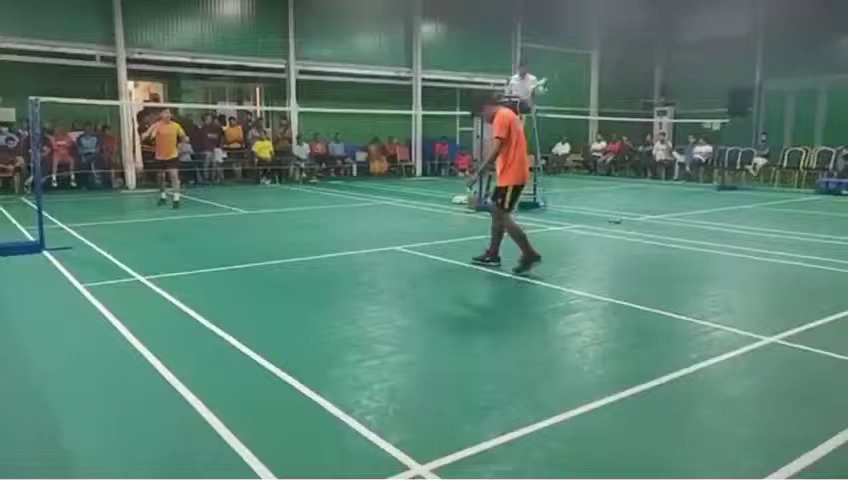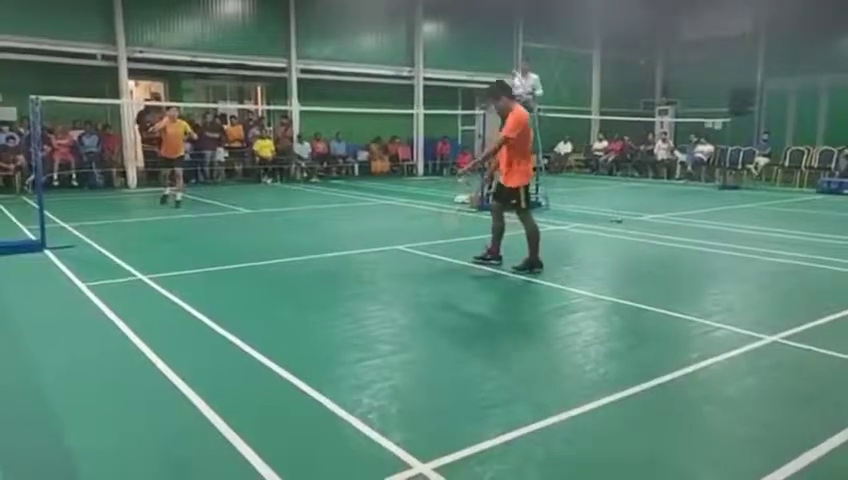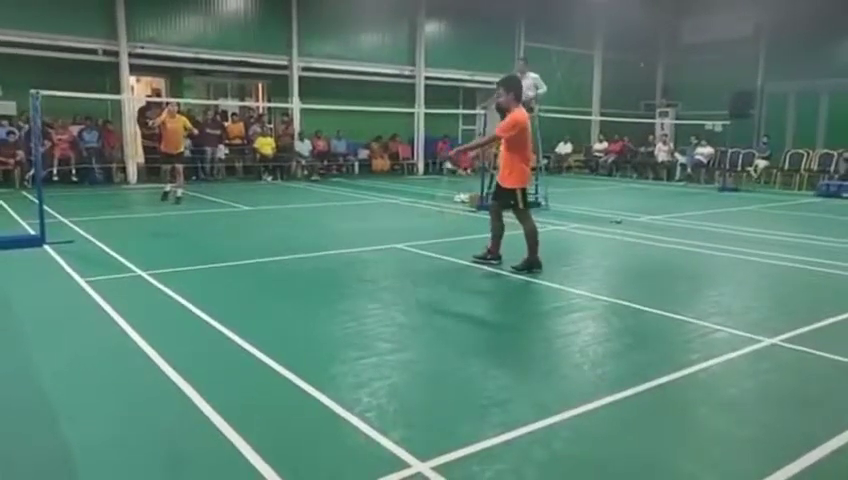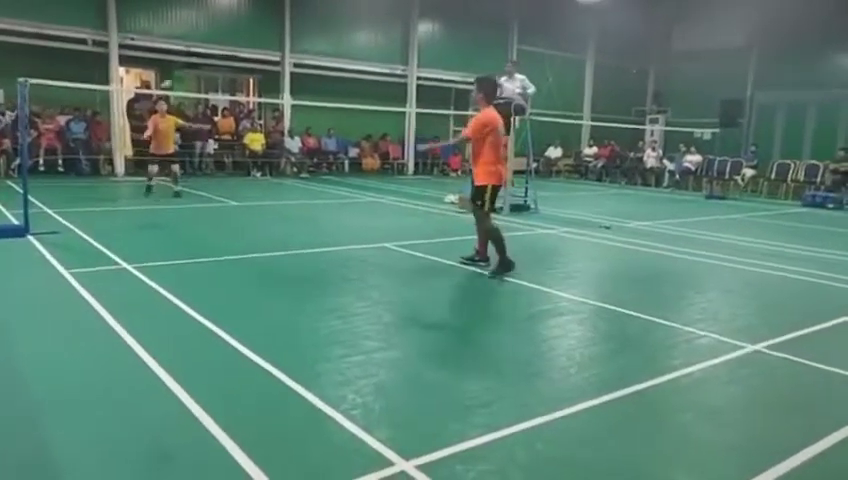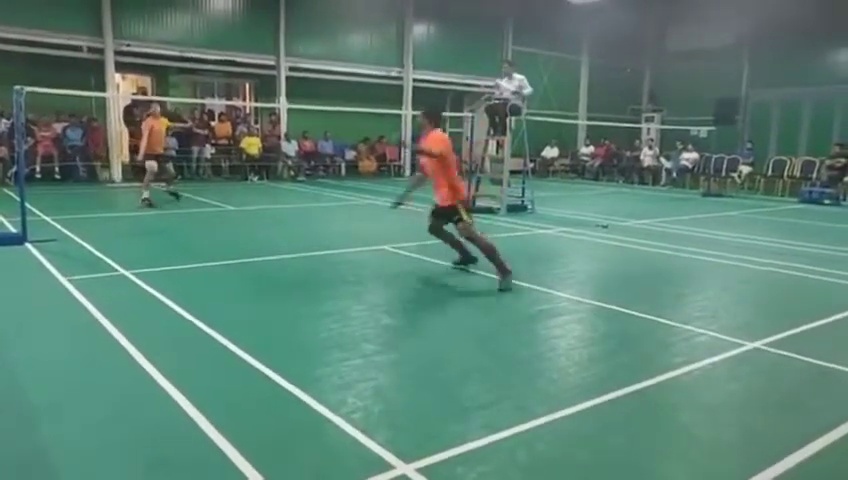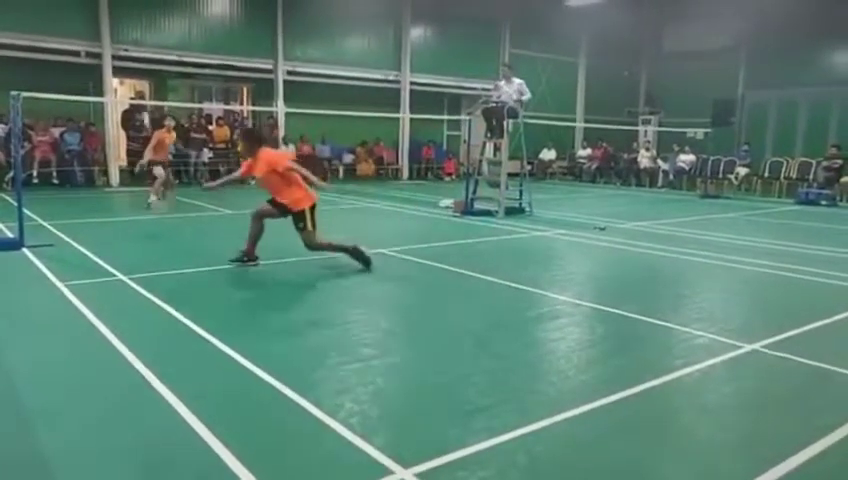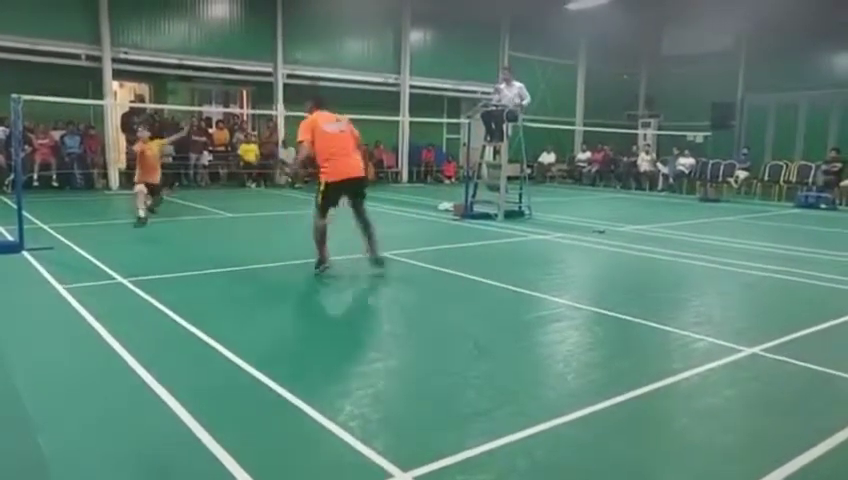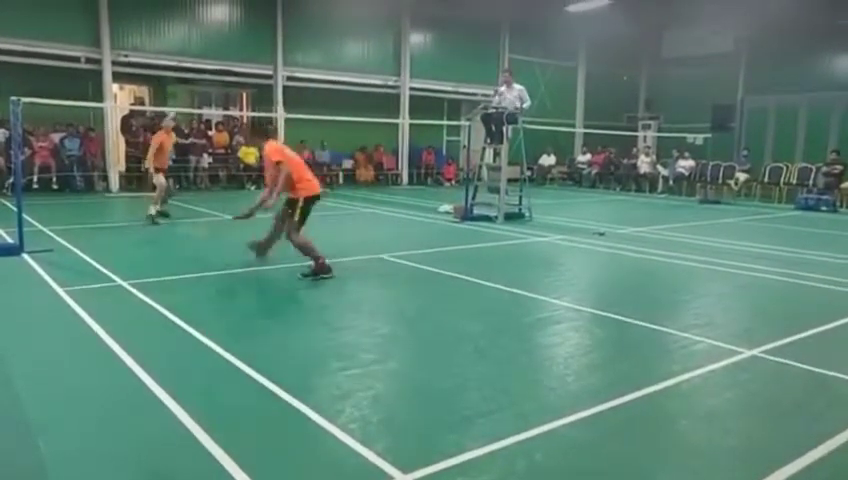
dt=0.7s
person 1, frame 1
left shoulder: (501, 117)
right shoulder: (508, 116)
left elbow: (496, 150)
left wrist: (478, 173)
left hip: (512, 175)
right hip: (510, 173)
left knee: (503, 215)
right knee: (496, 211)
left ankle: (529, 254)
right ankle: (493, 254)
person 1, frame 2
left shoulder: (518, 115)
right shoulder: (512, 115)
left elbow: (497, 146)
left wrist: (473, 164)
right wrist: (491, 170)
left hip: (518, 176)
right hip: (507, 175)
left knee: (525, 216)
right knee: (496, 209)
left ankle: (534, 260)
right ankle: (494, 253)
person 1, frame 3
left shoulder: (516, 118)
right shoulder: (516, 116)
left elbow: (488, 139)
right elbow: (496, 139)
left wrist: (460, 150)
right wrist: (475, 150)
left hip: (516, 177)
right hip: (506, 175)
left knee: (523, 217)
right knee: (495, 209)
left ankle: (533, 260)
right ankle: (493, 252)
person 1, frame 4
left shoulder: (485, 117)
right shoulder: (491, 115)
left elbow: (459, 140)
left wrist: (432, 146)
left hip: (488, 176)
right hip: (485, 175)
left knee: (483, 218)
right knee: (480, 215)
left ankle: (505, 260)
right ankle: (481, 254)
person 1, frame 5
left shoulder: (438, 138)
right shoulder: (425, 140)
left elbow: (438, 155)
right elbow: (422, 173)
left wrist: (415, 149)
right wrist: (405, 193)
left hip: (454, 197)
right hip: (442, 198)
left knee: (469, 234)
right knee: (434, 228)
left ankle: (504, 271)
right ankle: (466, 256)
person 1, frame 6
left shoulder: (270, 156)
right shoulder: (251, 162)
left elbow: (295, 167)
right elbow: (235, 176)
left wrist: (316, 181)
right wrist: (214, 184)
left hip: (302, 201)
right hip: (285, 201)
left knee: (312, 244)
right knee: (257, 214)
left ankle: (352, 251)
right ankle: (249, 254)
person 1, frame 7
left shoulder: (308, 123)
right shoulder: (343, 120)
left elbow: (306, 153)
right elbow: (358, 146)
right wrist: (362, 170)
left hip: (331, 176)
right hip: (356, 174)
left knee: (320, 216)
right knee: (360, 213)
left ankle: (322, 259)
right ankle: (374, 254)
person 1, frame 8
left shoulder: (271, 148)
right shoulder: (275, 147)
left elbow: (286, 171)
right elbow: (270, 187)
left wrist: (274, 197)
right wrist: (253, 209)
left hip: (305, 191)
right hip: (306, 189)
left knee: (292, 233)
right knee: (280, 217)
left ankle: (322, 266)
right ankle: (264, 247)
